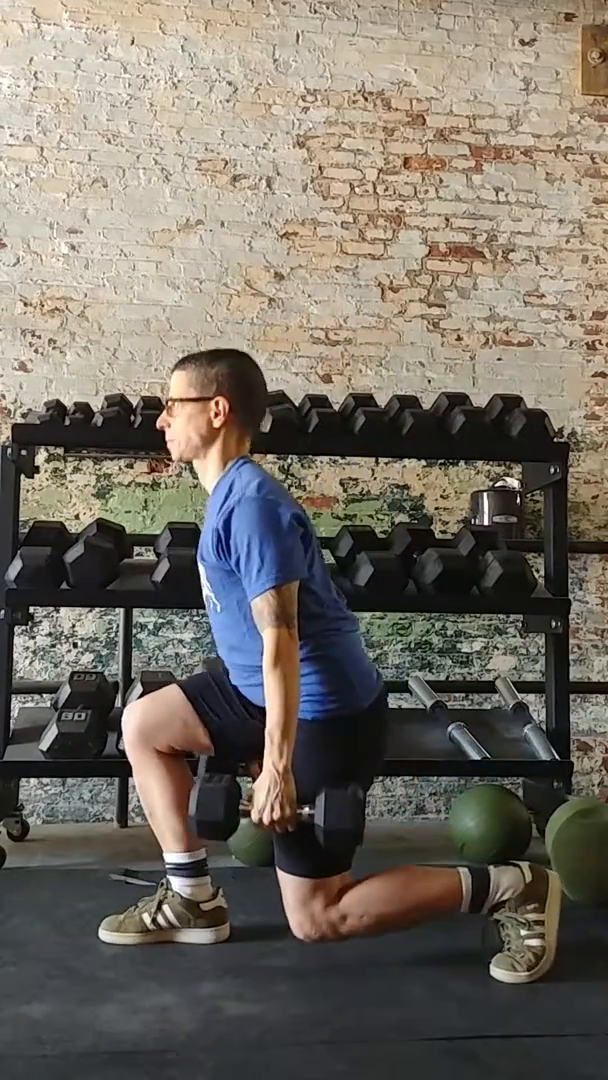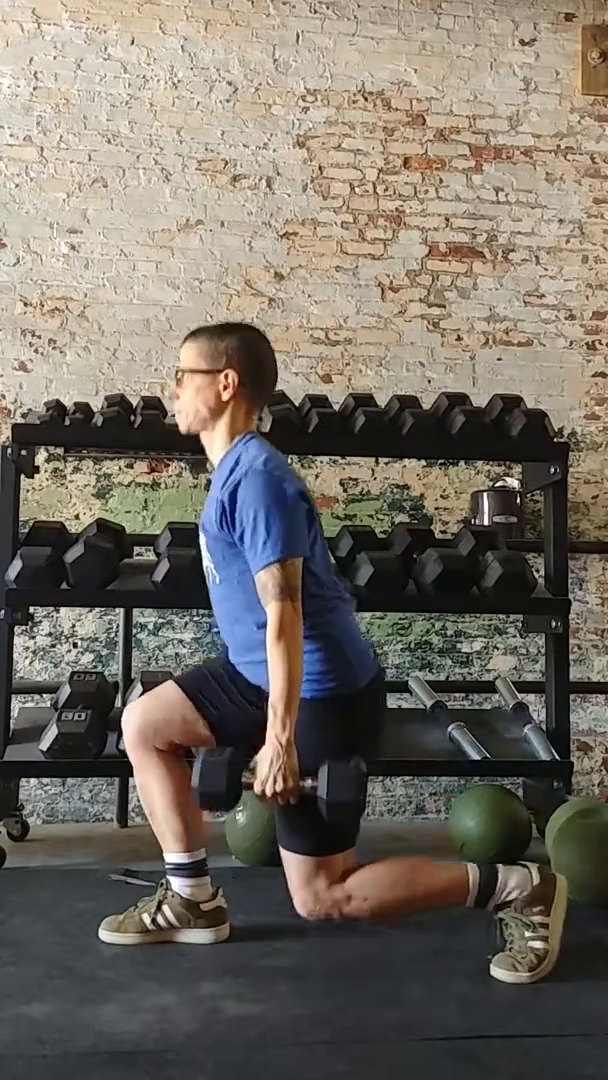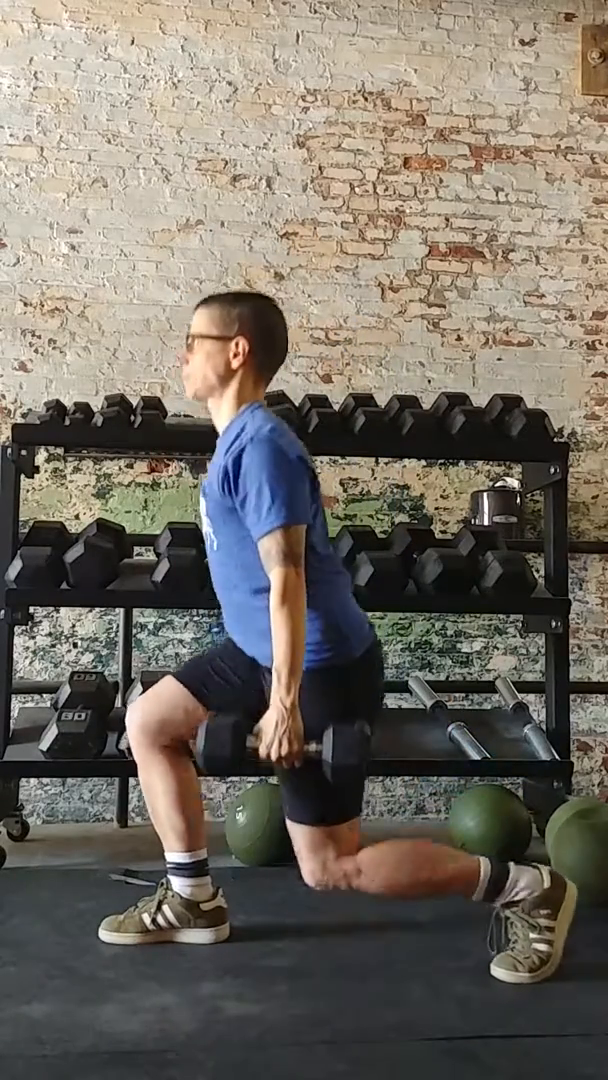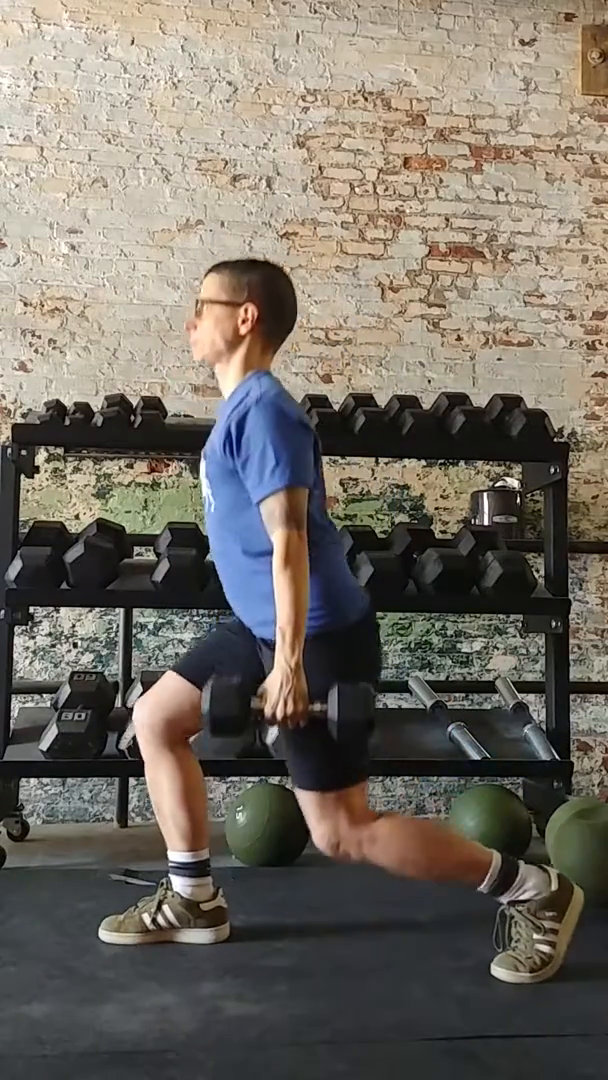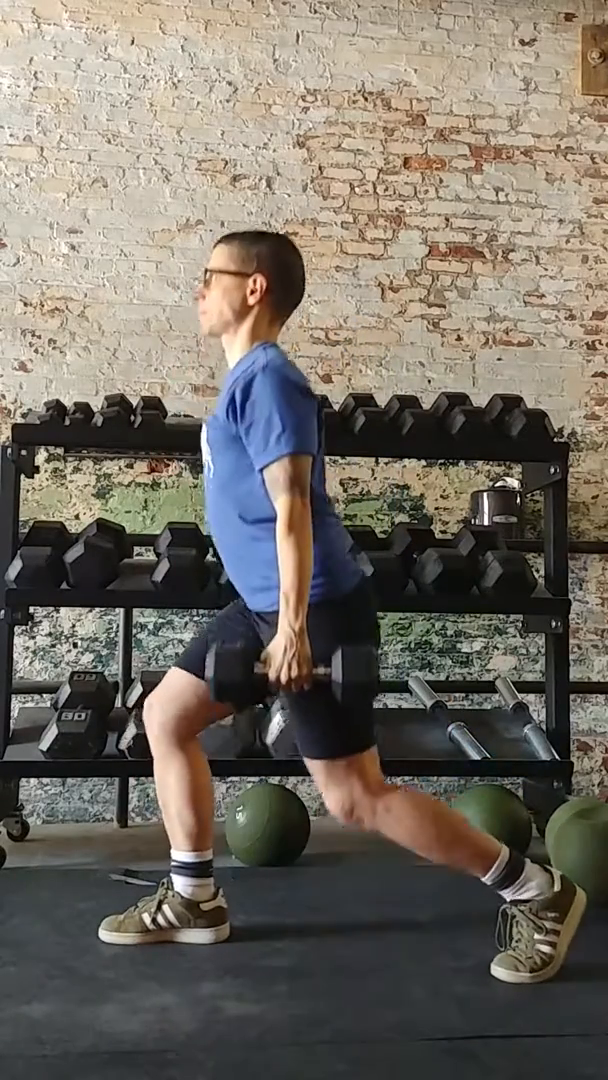
dt=0.1s
person 1, frame 1
left shoulder: (251, 503)
right shoulder: (229, 496)
left elbow: (281, 643)
left wrist: (276, 767)
right wrist: (260, 740)
left hip: (325, 712)
right hip: (273, 694)
left knee: (315, 917)
right knee: (142, 726)
left ankle: (512, 889)
right ankle: (192, 898)
person 1, frame 2
left shoulder: (257, 476)
right shoulder: (235, 471)
left elbow: (286, 614)
left wrist: (281, 738)
right wrist: (265, 714)
left hip: (324, 692)
right hip: (266, 674)
left knee: (320, 895)
right knee: (143, 725)
left ankle: (520, 889)
right ankle: (192, 900)
person 1, frame 3
left shoulder: (259, 444)
right shoulder: (237, 440)
left elbow: (288, 580)
left wrist: (284, 702)
right wrist: (268, 685)
left hip: (323, 664)
right hip: (265, 651)
left knee: (330, 864)
right knee: (148, 723)
left ankle: (527, 888)
right ankle: (192, 898)
person 1, frame 4
left shoulder: (263, 408)
right shoulder: (242, 407)
left elbow: (290, 542)
left wrist: (292, 662)
left hip: (321, 636)
right hip: (262, 627)
left knee: (341, 830)
right knee: (154, 718)
left ankle: (535, 891)
right ankle: (193, 901)
person 1, frame 5
left shoulder: (267, 377)
right shoulder: (246, 378)
left elbow: (293, 509)
left wrist: (294, 627)
left hip: (318, 607)
right hip: (262, 602)
left knee: (355, 795)
right knee: (165, 716)
left ankle: (536, 890)
right ankle: (194, 899)
